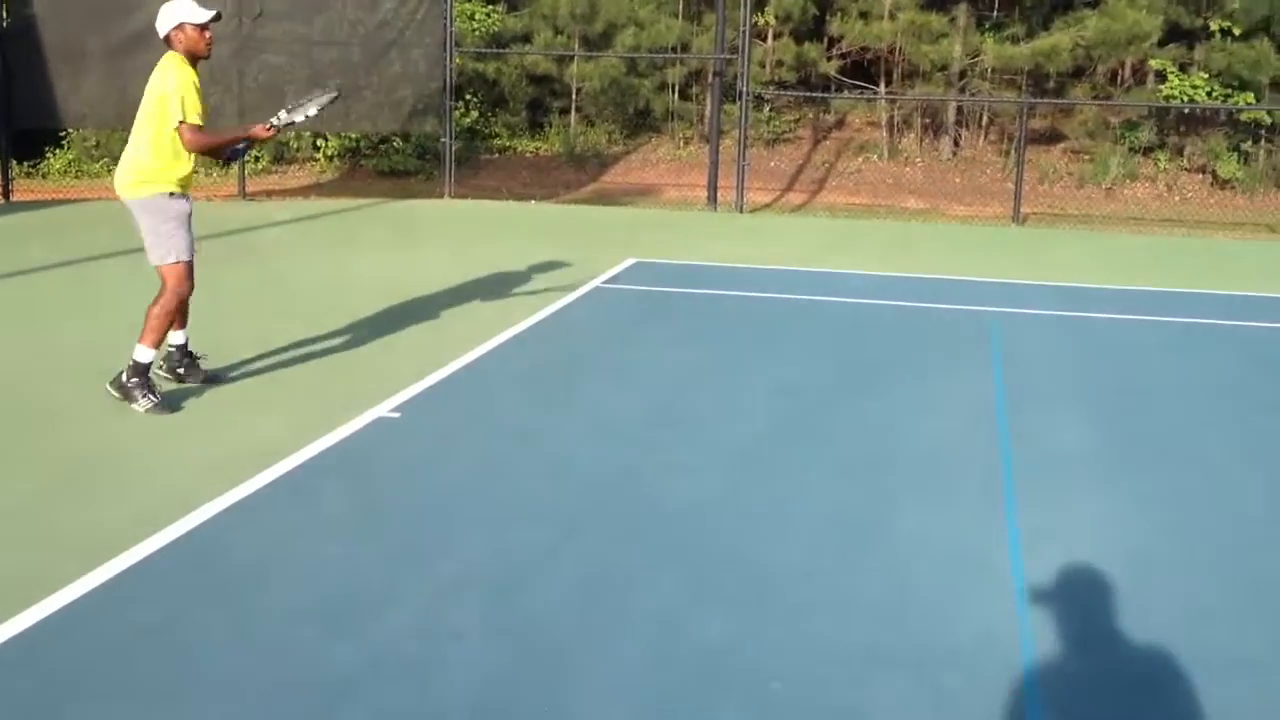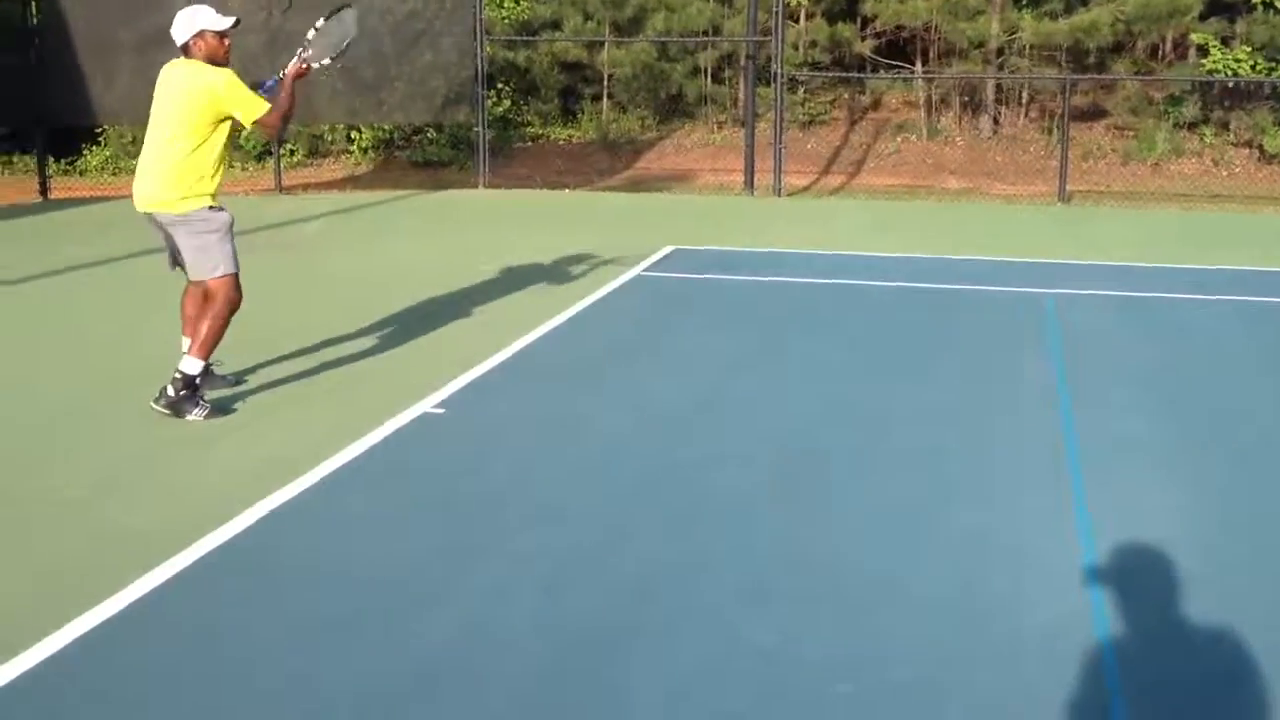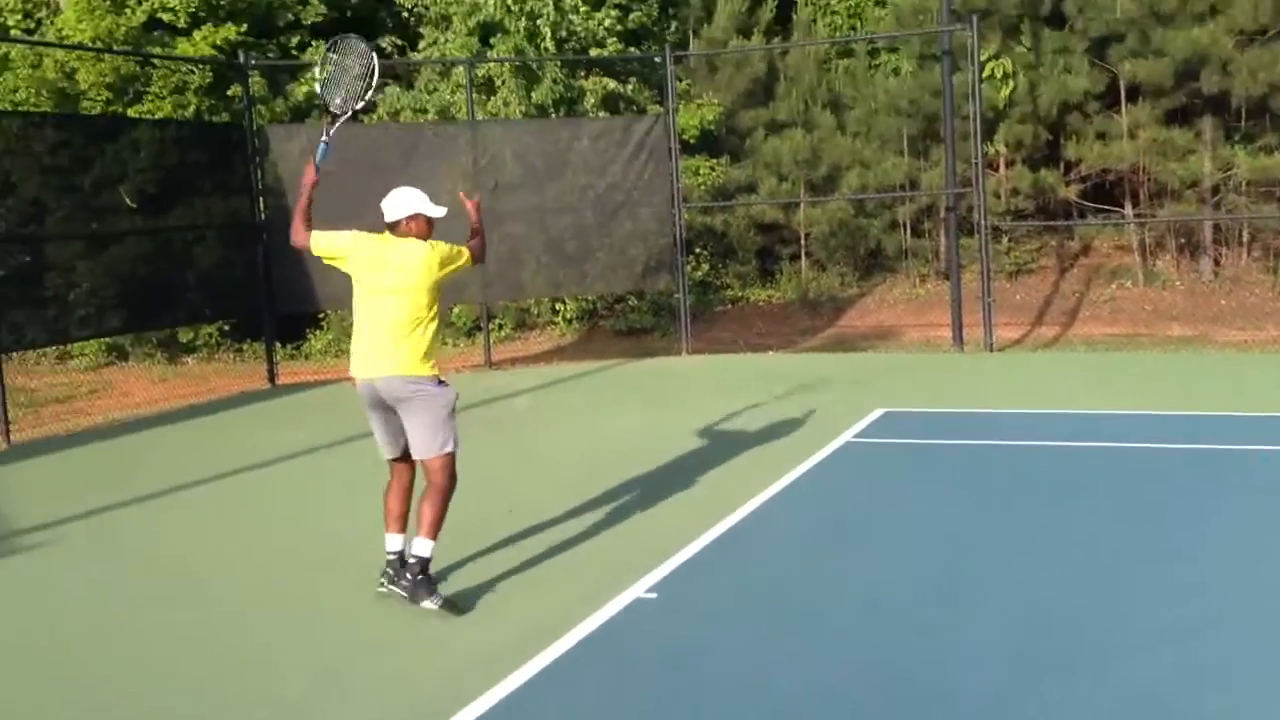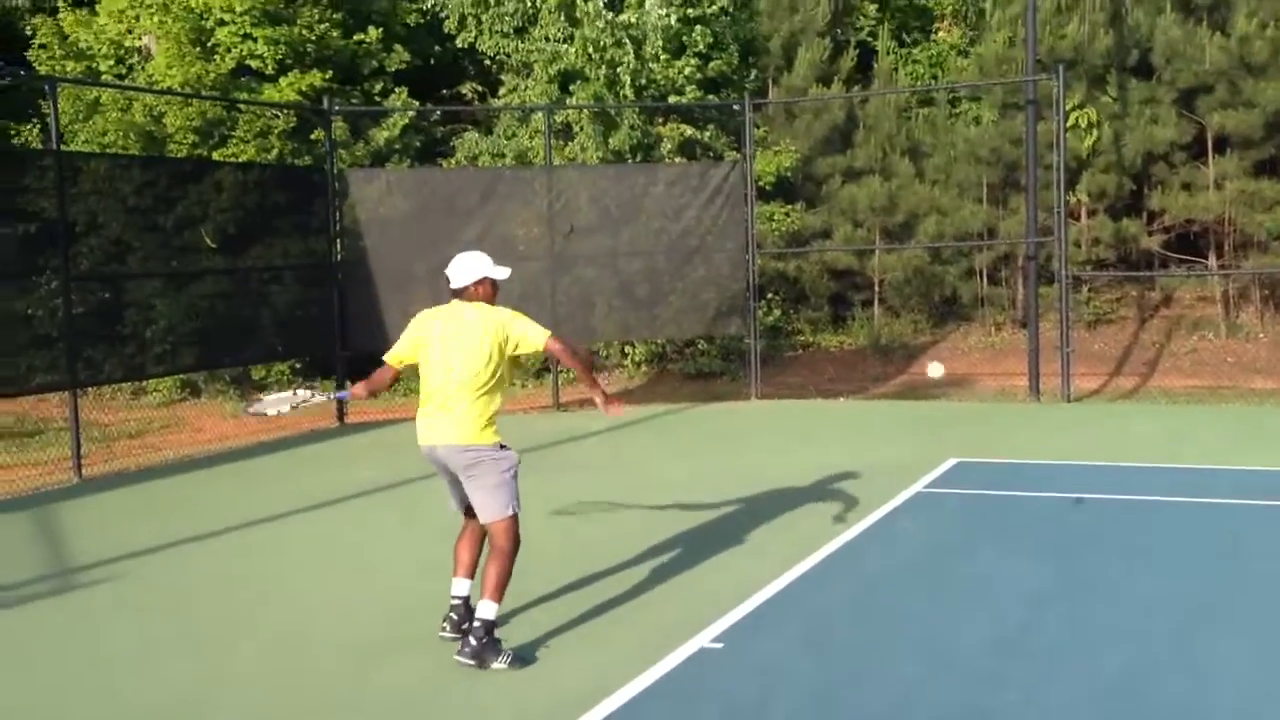
dt=0.3s
person 1, frame 1
left shoulder: (177, 70)
right shoulder: (179, 75)
right elbow: (193, 141)
left wrist: (222, 149)
right wrist: (249, 134)
left hip: (157, 186)
right hip: (154, 189)
left knee: (176, 277)
right knee: (178, 285)
left ankle: (178, 358)
right ankle: (133, 376)
person 1, frame 2
left shoulder: (172, 71)
right shoulder: (219, 80)
right elbow: (274, 124)
left wrist: (254, 91)
right wrist: (290, 82)
left hip: (152, 196)
right hip: (186, 202)
left knee: (201, 280)
right knee: (226, 297)
left ankle: (193, 369)
right ankle: (179, 389)
person 1, frame 3
left shoulder: (359, 245)
right shoulder: (433, 254)
left elbow: (301, 236)
right elbow: (475, 249)
left wrist: (308, 188)
right wrist: (476, 218)
left hip: (368, 376)
right hip: (411, 377)
left knee: (402, 467)
right knee: (442, 478)
left ankle: (395, 565)
right ankle: (415, 573)
person 1, frame 4
left shoulder: (427, 321)
right shoulder: (502, 320)
left elbow: (386, 373)
right elbow: (561, 347)
left wrist: (361, 389)
right wrist: (597, 391)
left hip: (431, 439)
right hip: (473, 442)
left knee: (476, 520)
right knee: (505, 539)
left ankle: (458, 612)
right ankle: (479, 637)
